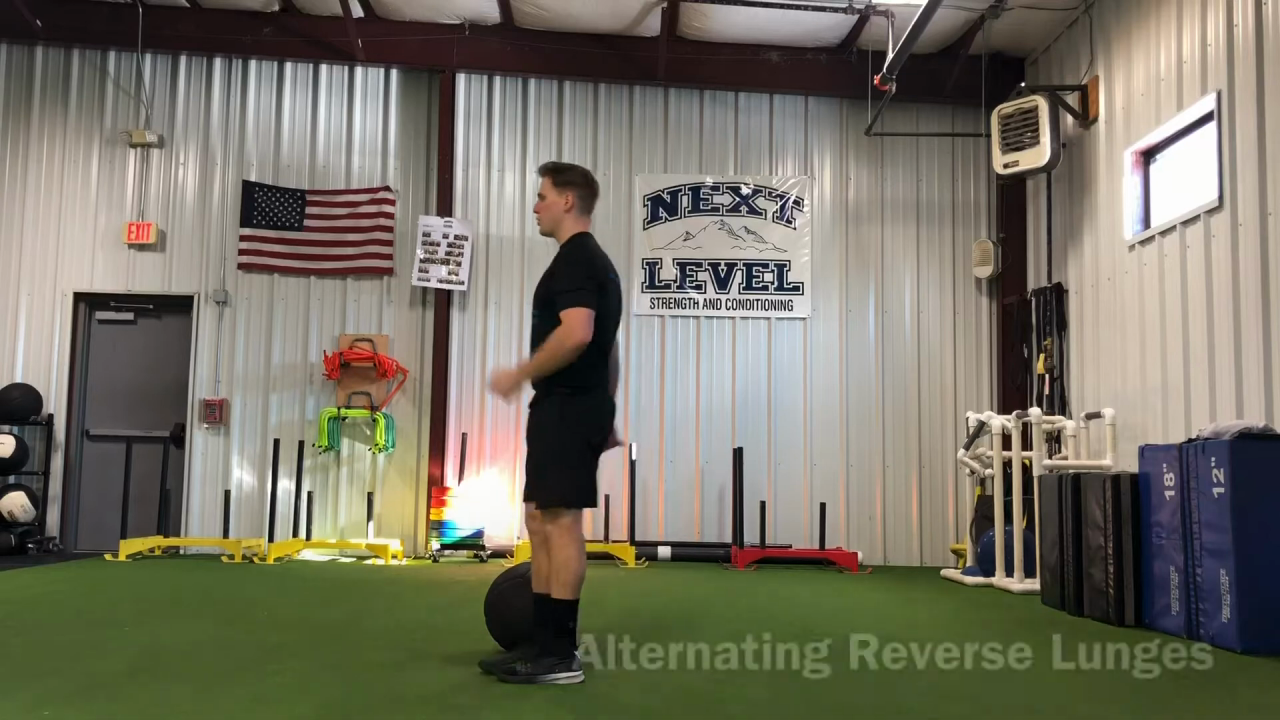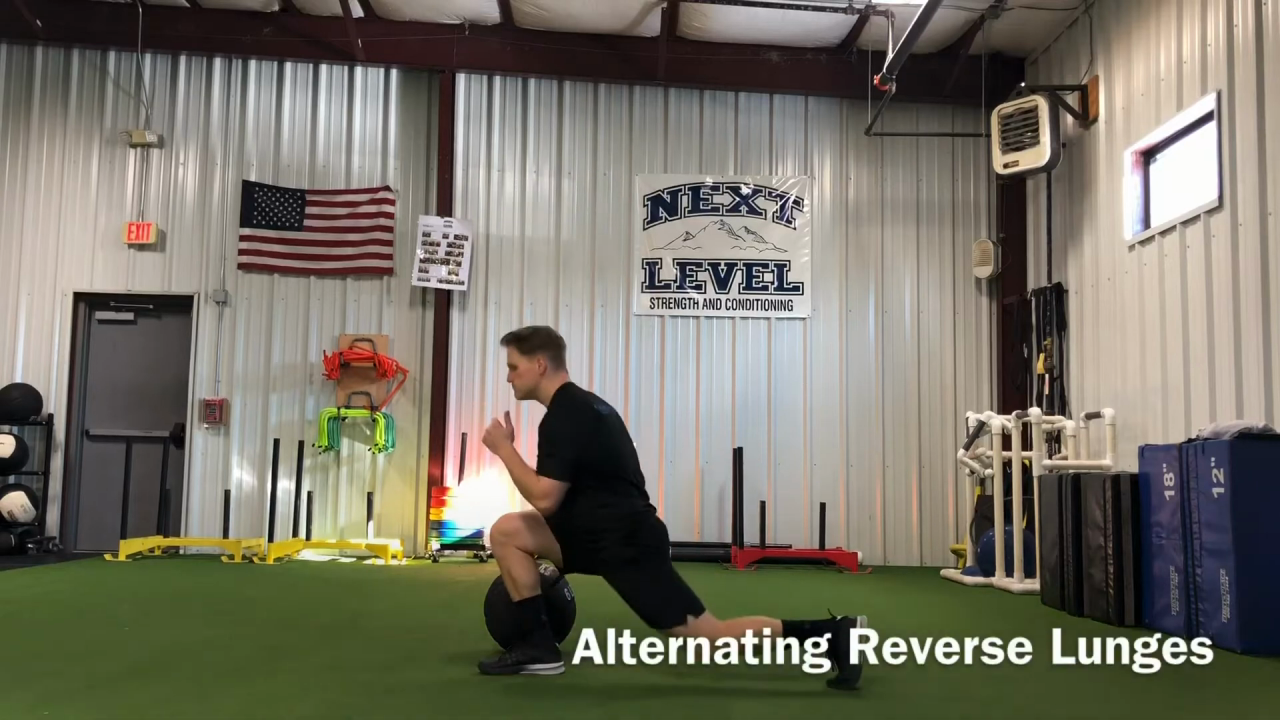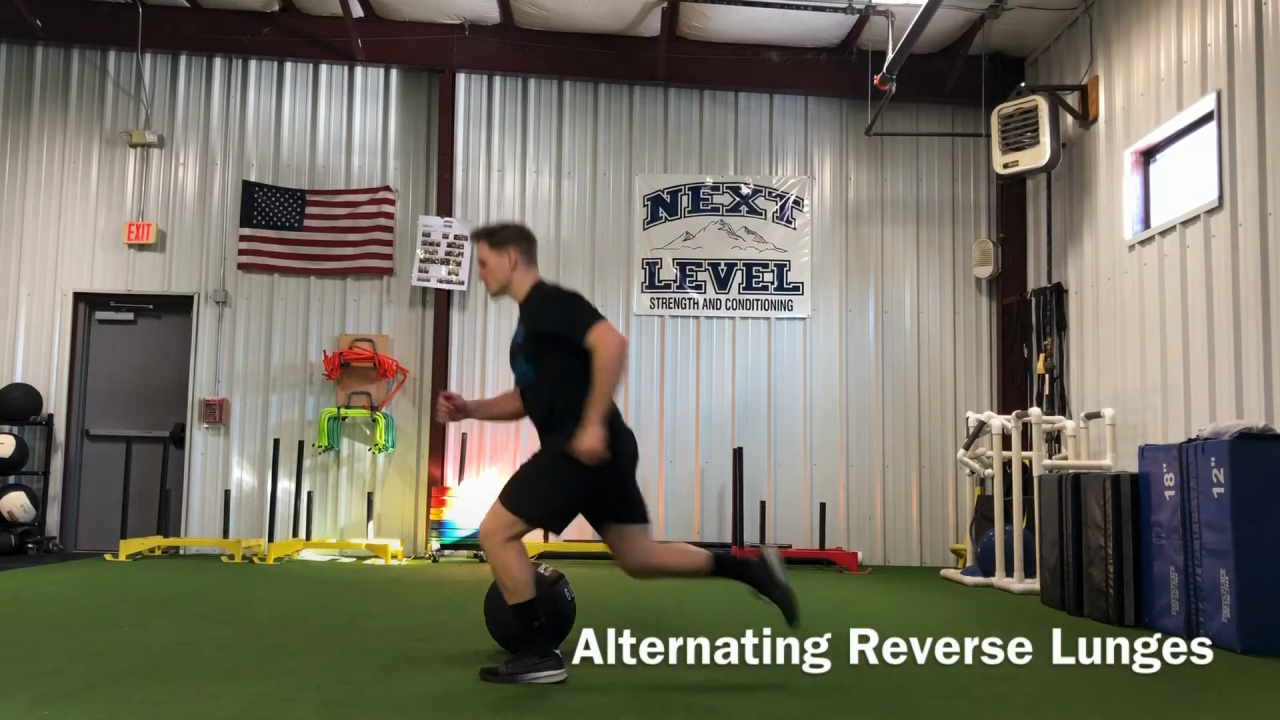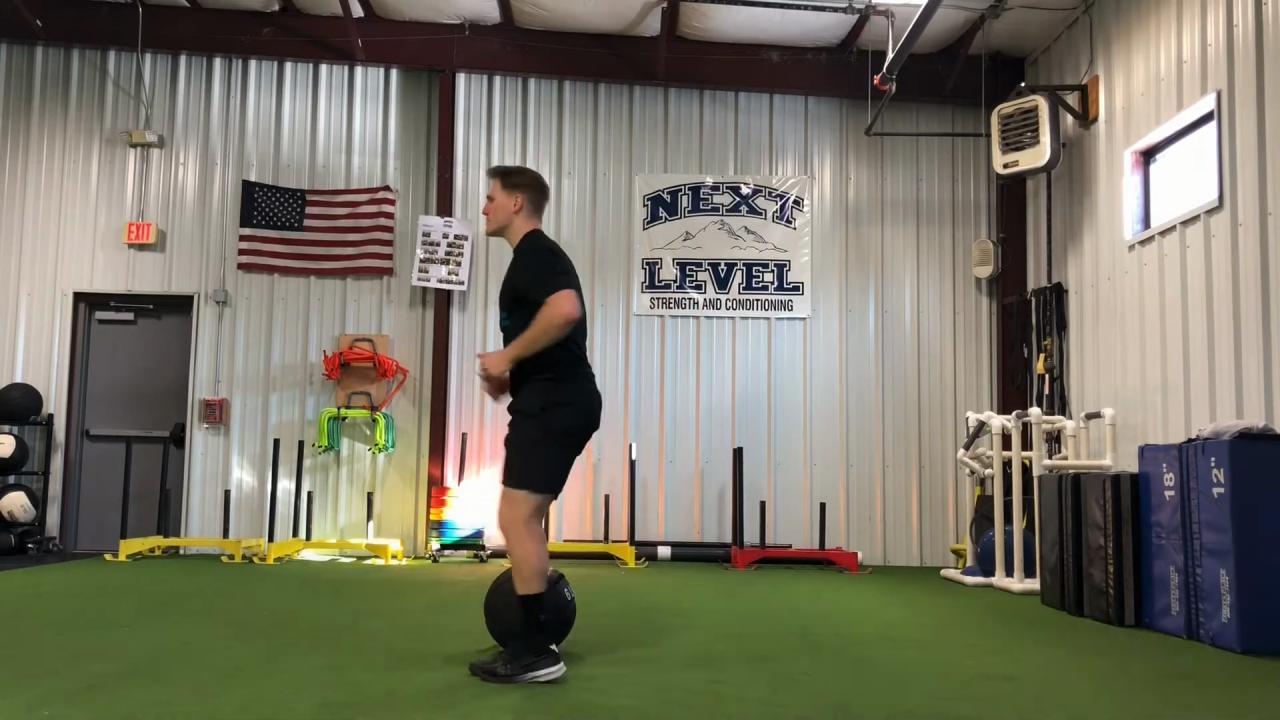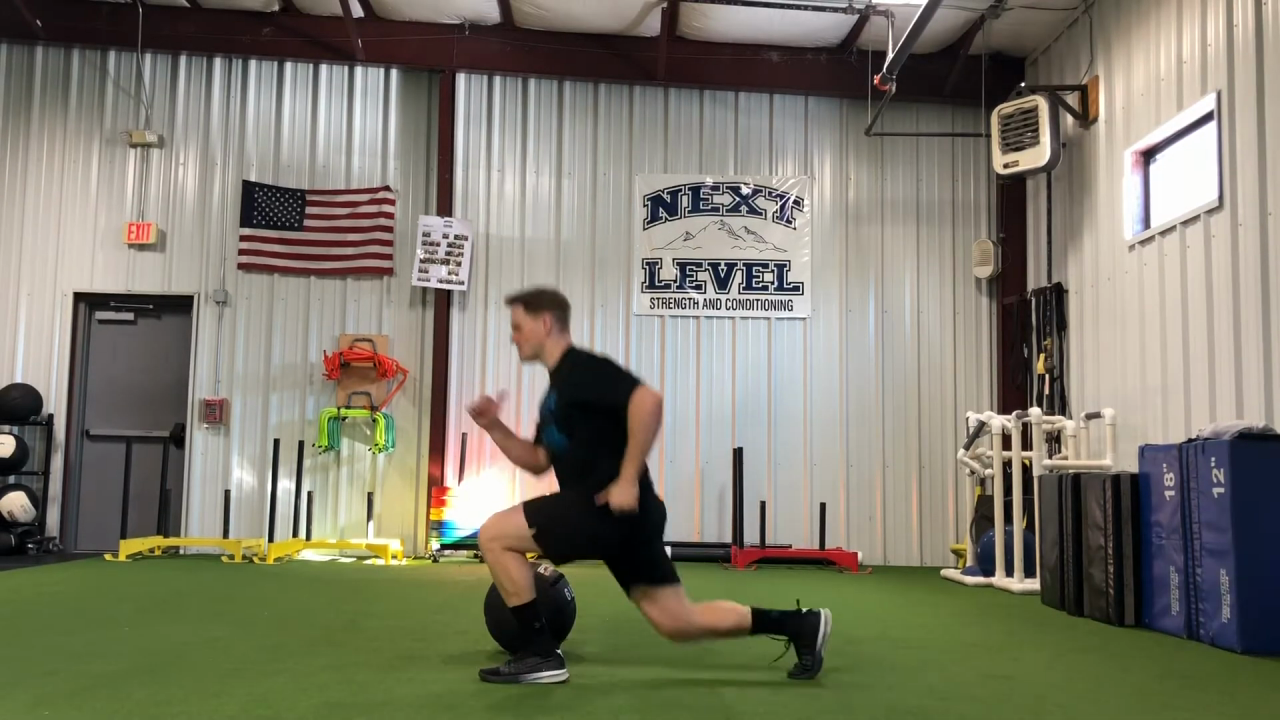
dt=1s
person 1, frame 1
left shoulder: (575, 259)
right shoulder: (594, 261)
left elbow: (576, 334)
right elbow: (607, 347)
left wrist: (519, 374)
right wrist: (604, 416)
left hip: (566, 407)
right hip: (579, 407)
left knee: (560, 523)
right knee: (542, 522)
left ankle: (559, 654)
right ankle: (547, 639)
person 1, frame 2
left shoulder: (564, 418)
right shoulder: (584, 406)
left elbow: (544, 497)
right elbow: (624, 474)
left wrist: (503, 449)
left hip: (626, 542)
right hip: (604, 531)
left knee: (705, 634)
right knee: (505, 534)
left ankle: (832, 634)
right ankle: (538, 646)
person 1, frame 3
left shoulder: (550, 303)
right shoulder: (531, 317)
left elbow: (611, 343)
right elbow: (528, 397)
left wrist: (592, 424)
right wrist: (470, 409)
left hip: (582, 448)
right hip: (600, 452)
left knee: (495, 533)
right knee: (641, 556)
left ankle: (538, 652)
right ankle: (759, 572)
person 1, frame 4
left shoulder: (534, 253)
right shoulder: (541, 256)
left elbow: (566, 310)
left wrist: (506, 356)
right wrist: (511, 376)
left hip: (553, 406)
right hip: (559, 404)
left knee: (518, 519)
right knee: (521, 519)
left ankle: (536, 648)
right ankle: (532, 641)
person 1, frame 5
left shoulder: (584, 372)
right shoulder: (561, 383)
left elbow: (647, 401)
right elbow: (536, 460)
left wrist: (627, 479)
right wrist: (494, 426)
left hip: (609, 502)
right hip: (619, 509)
left knee: (495, 537)
right knee: (677, 622)
left ankle: (539, 654)
right ankle: (796, 625)
